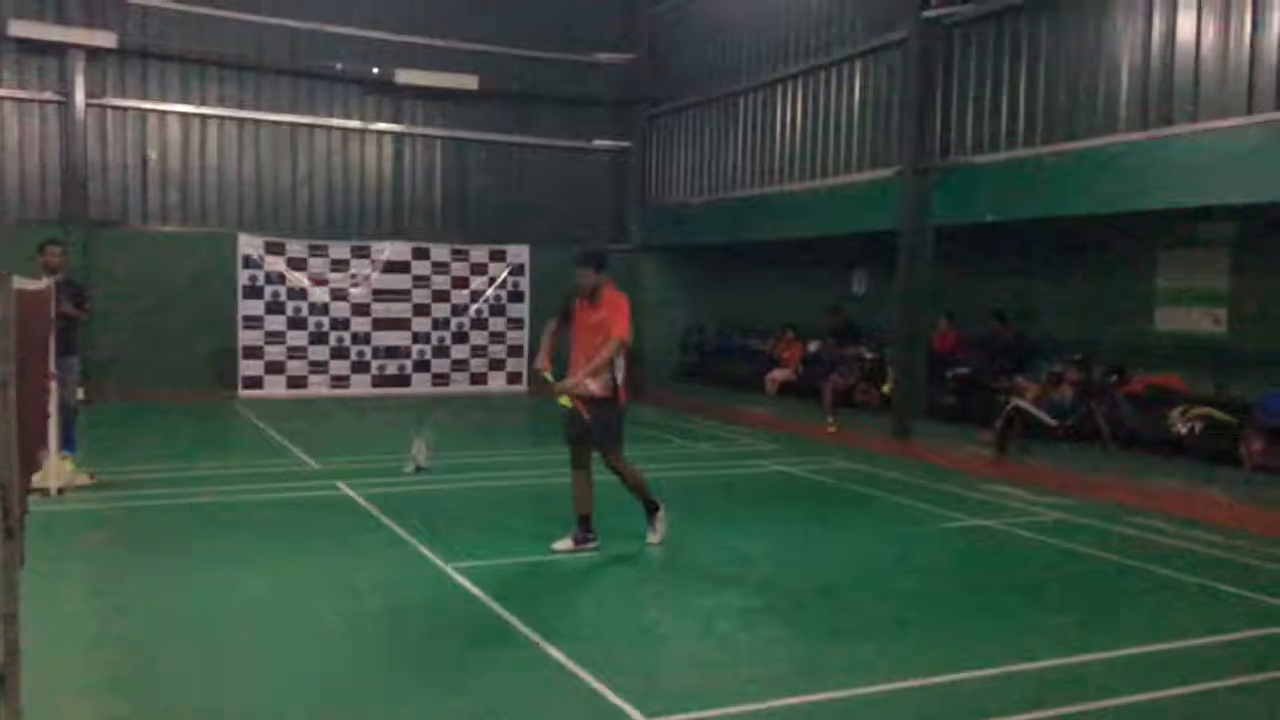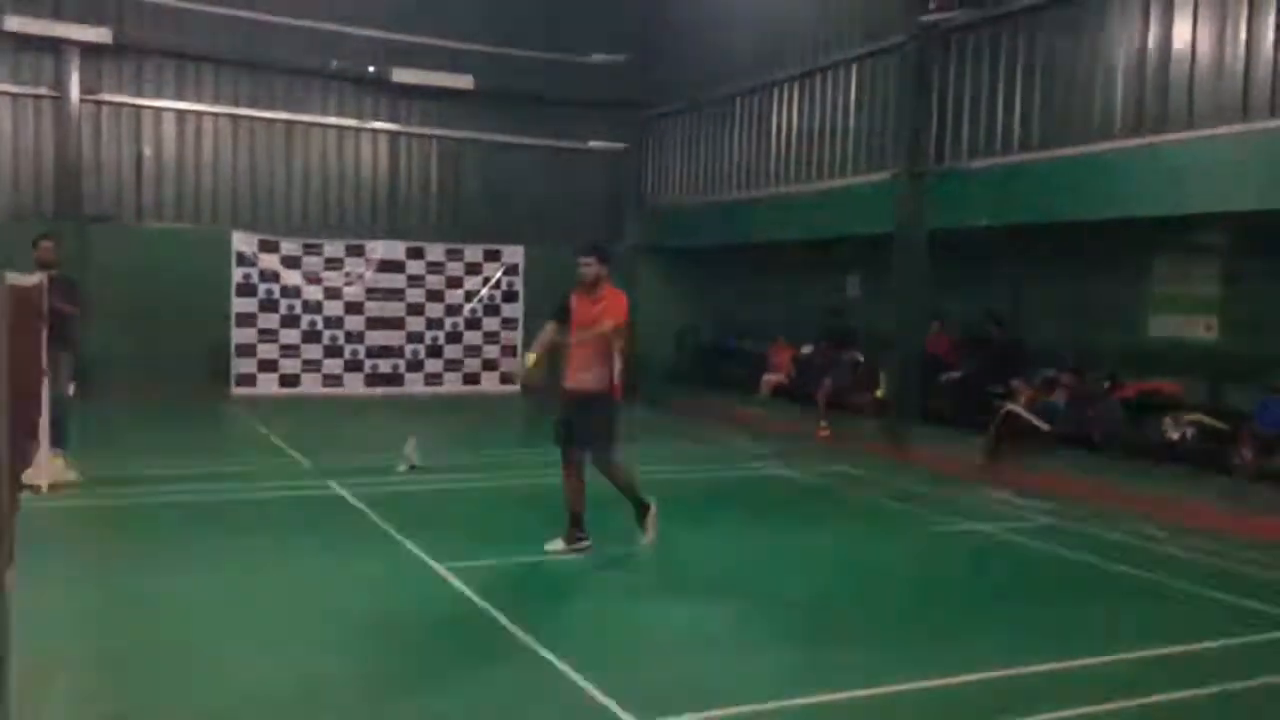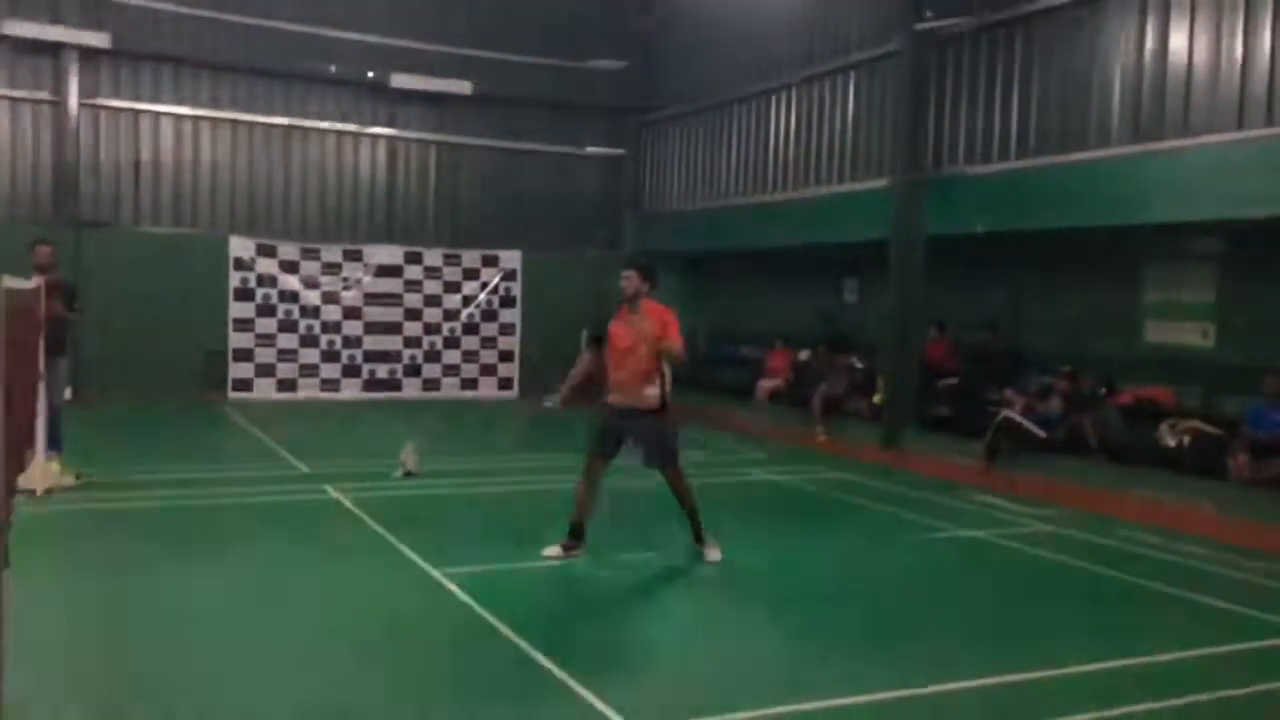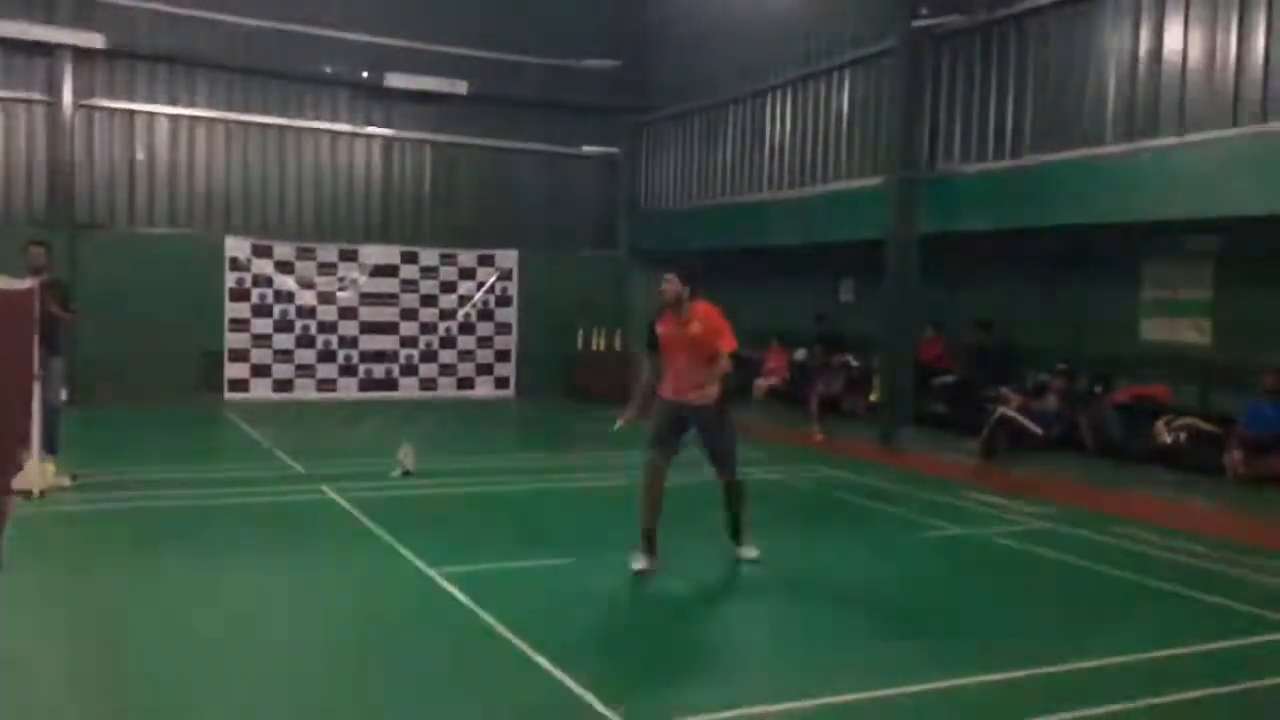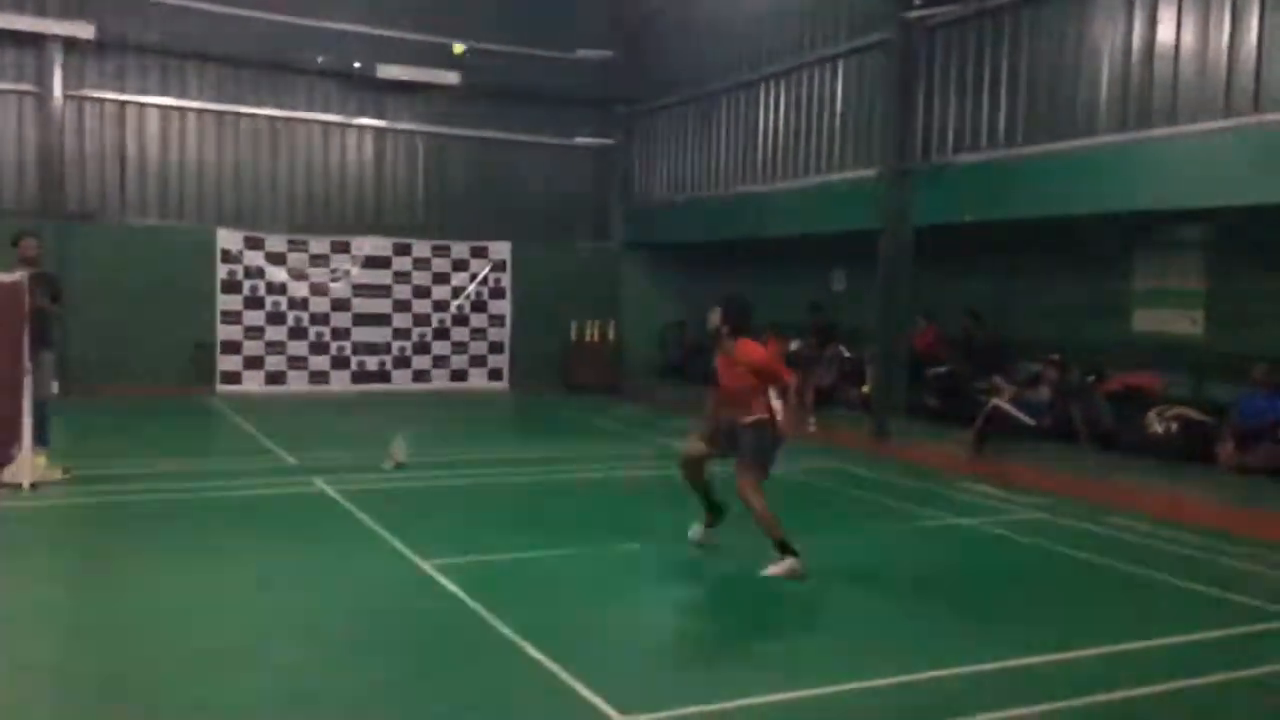
dt=0.4s
person 1, frame 1
left shoulder: (618, 303)
right shoulder: (576, 301)
left elbow: (613, 348)
right elbow: (553, 327)
left wrist: (579, 377)
right wrist: (543, 356)
left hip: (605, 394)
right hip: (576, 393)
left knee: (613, 459)
right knee: (578, 460)
left ankle: (653, 509)
right ankle: (585, 532)
person 1, frame 2
left shoulder: (616, 299)
right shoulder: (573, 298)
left elbow: (607, 331)
right elbow: (552, 329)
left wrist: (573, 339)
right wrist: (533, 356)
left hip: (600, 391)
right hip: (572, 389)
left knee: (602, 459)
right knee: (570, 459)
left ankle: (643, 508)
right ankle: (577, 532)
person 1, frame 3
left shoulder: (663, 316)
right shoulder: (613, 318)
left elbow: (678, 355)
left wrist: (652, 339)
left hip: (651, 408)
right hip: (616, 405)
left knee: (673, 474)
right knee: (592, 469)
left ankle: (701, 537)
right ankle: (574, 539)
person 1, frame 4
left shoulder: (710, 316)
right shoulder: (660, 321)
left elbow: (725, 362)
right elbow: (651, 364)
left wrist: (705, 380)
right wrist: (635, 405)
left hip: (708, 403)
right hip: (670, 401)
left knee: (728, 473)
right knee: (654, 468)
left ankle: (737, 538)
right ankle: (648, 549)
person 1, frame 5
left shoulder: (755, 356)
right shoulder: (721, 355)
left elbow: (790, 384)
left wrist: (786, 421)
right wrist: (707, 426)
left hip: (761, 424)
right hip: (732, 421)
left knee: (746, 487)
right knee: (689, 457)
left ankle: (788, 556)
right ankle: (713, 512)
person 2, frame 1
left shoulder: (74, 288)
left elbow: (85, 317)
left wrist: (70, 311)
left hip: (68, 351)
left knee: (67, 403)
left ankle: (67, 451)
person 2, frame 2
left shoulder: (67, 283)
left elbow: (78, 312)
left wrist: (62, 306)
left hip: (61, 346)
left knee: (59, 398)
left ankle: (58, 448)
person 2, frame 3
left shoulder: (64, 287)
left elbow: (74, 317)
left wrist: (61, 312)
left hip: (56, 352)
left knee: (55, 403)
left ankle: (54, 451)
person 2, frame 4
left shoulder: (58, 287)
left elbow: (69, 317)
left wrist: (54, 311)
left hip: (51, 352)
left knee: (51, 404)
left ankle: (50, 455)
person 2, frame 5
left shoulder: (48, 279)
left elbow: (58, 310)
left wrist: (44, 304)
left hip: (42, 344)
left knee: (41, 398)
left ankle: (40, 449)
